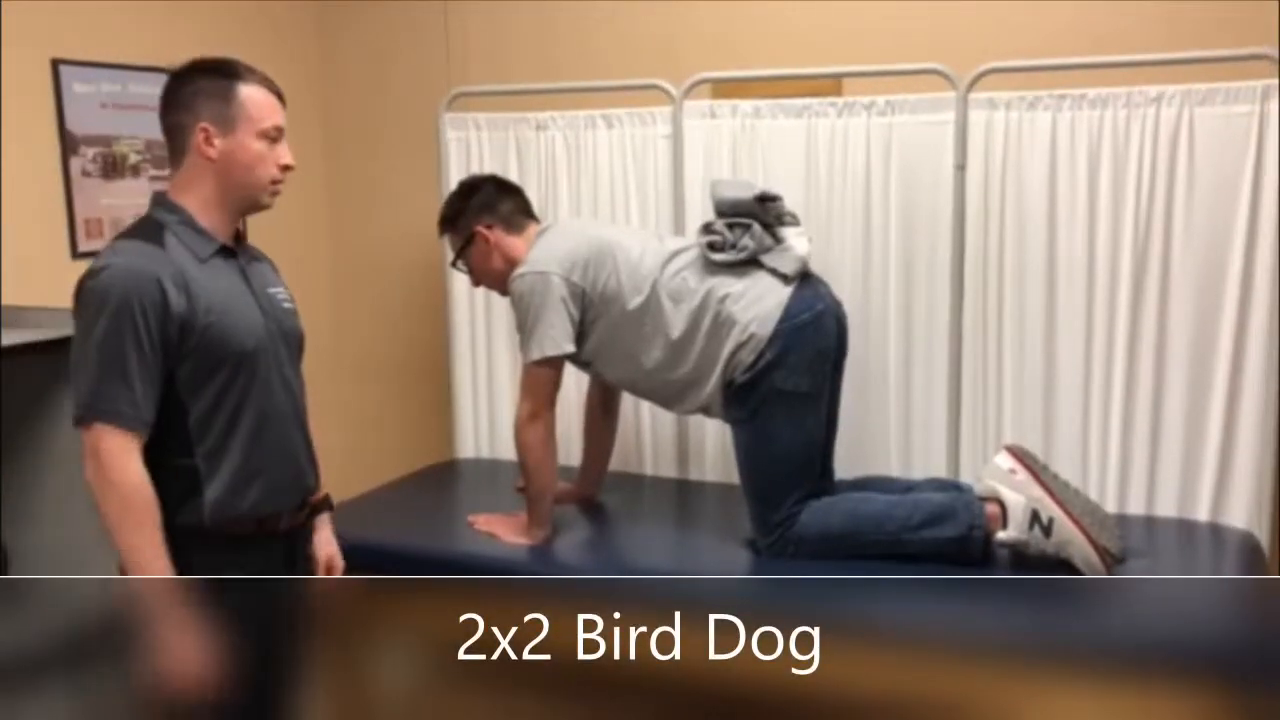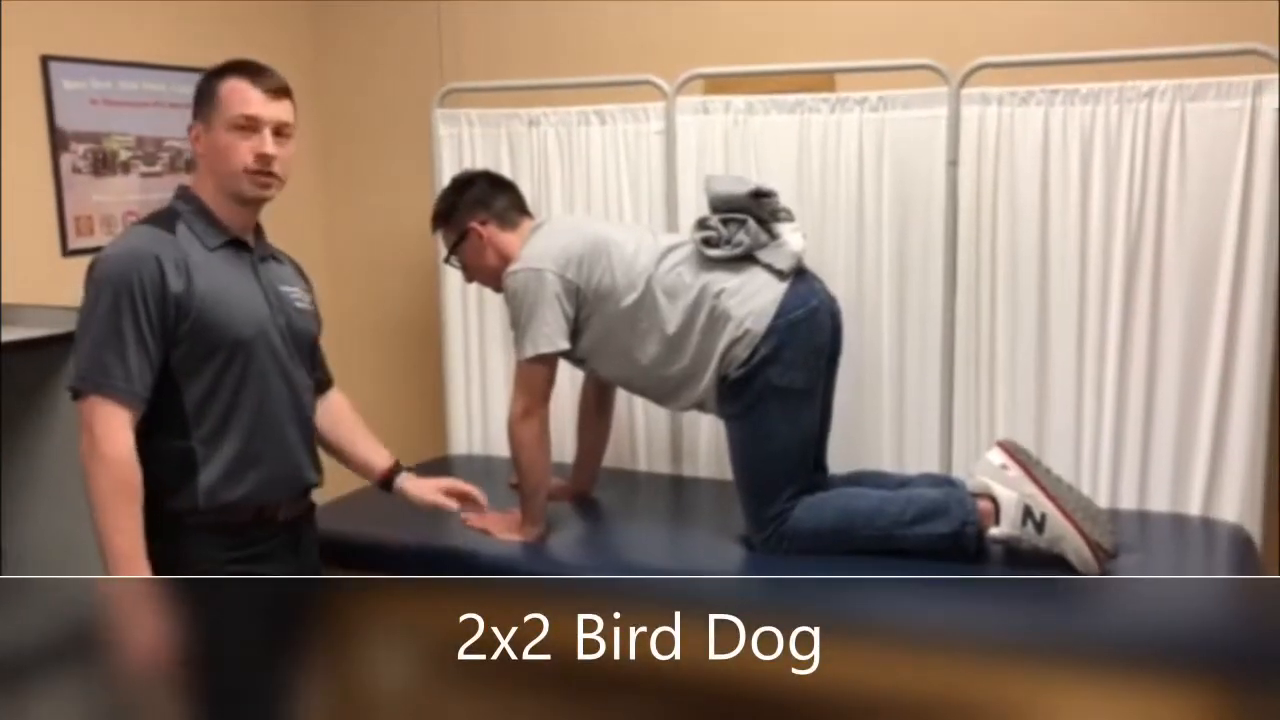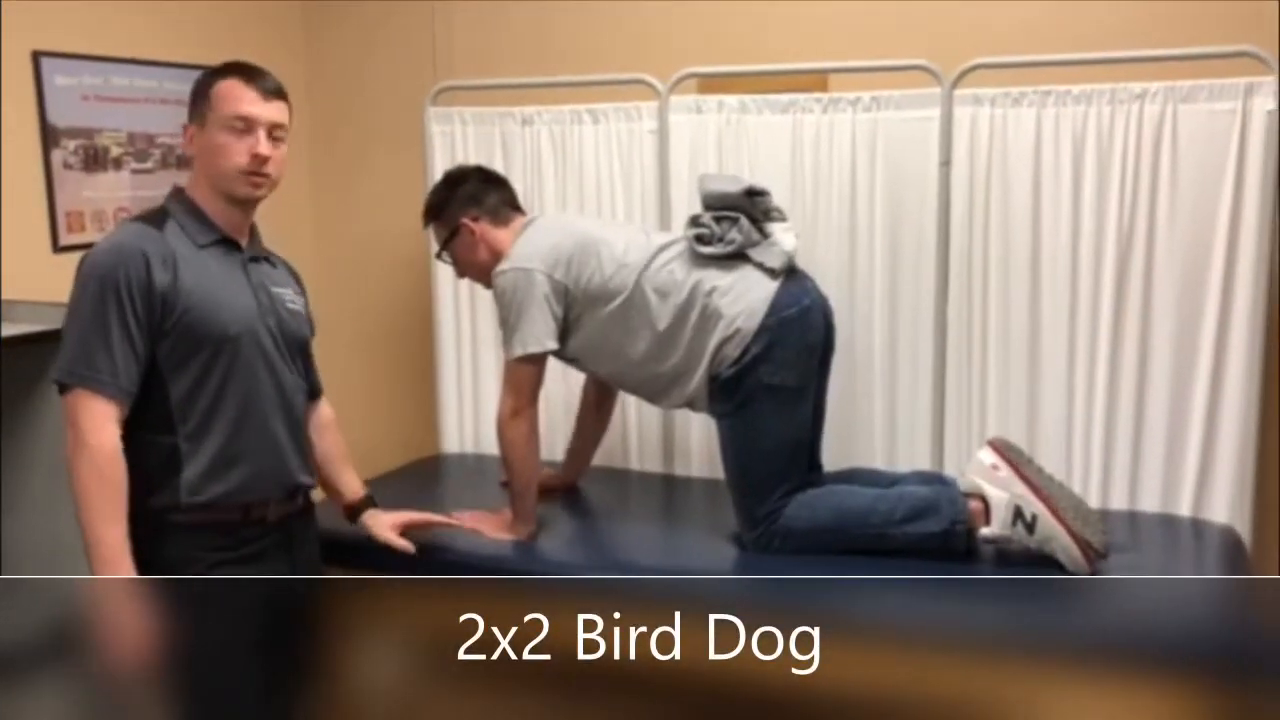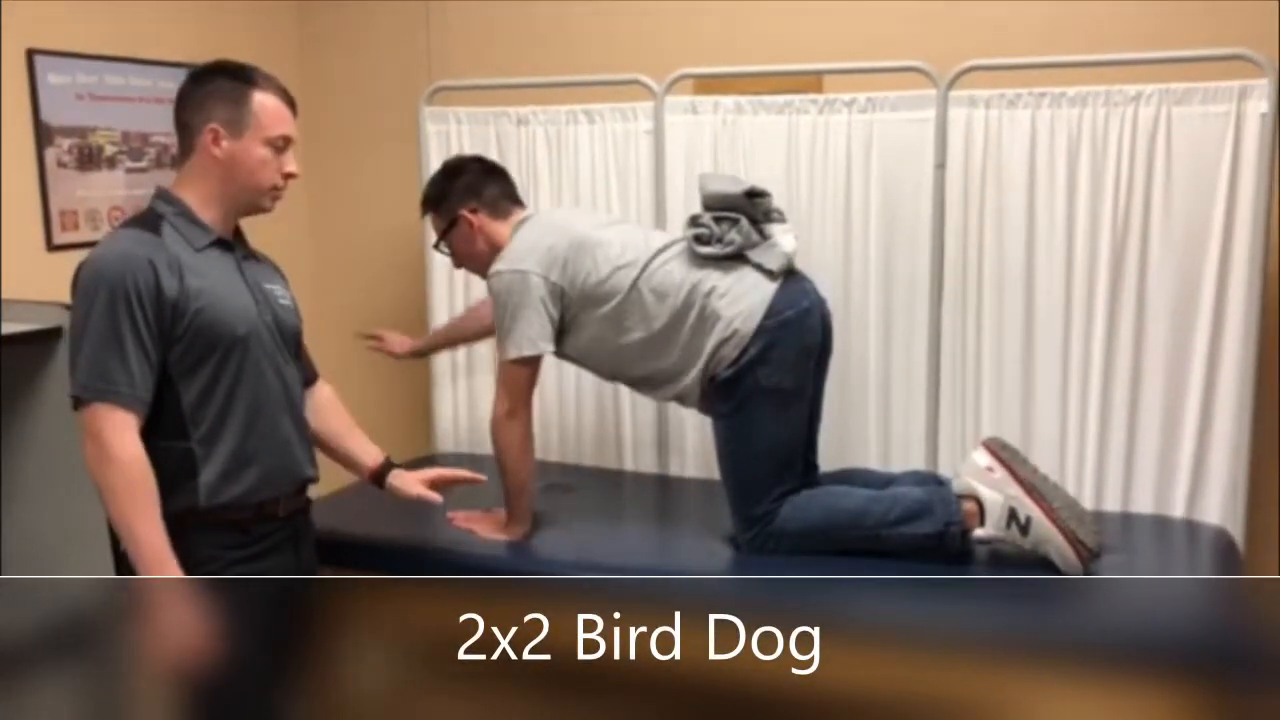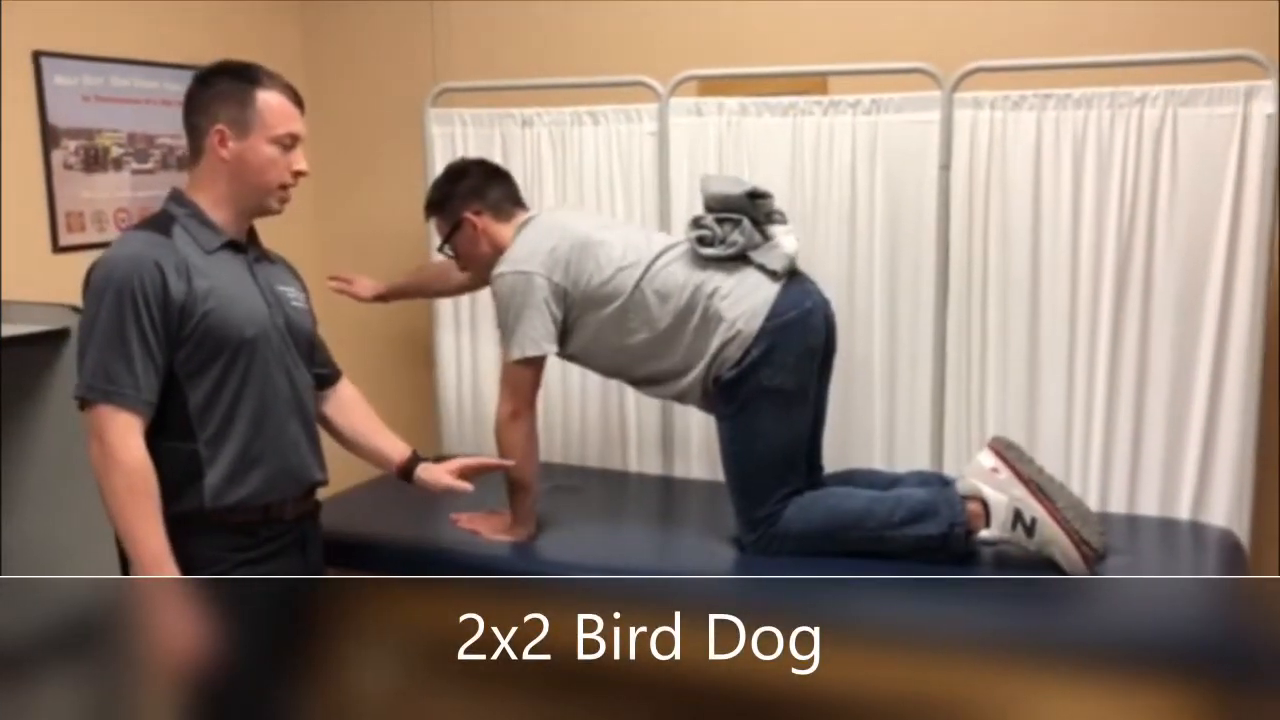
dt=0.7s
person 1, frame 1
left shoulder: (539, 276)
right shoulder: (574, 251)
left elbow: (535, 415)
right elbow: (604, 385)
left wrist: (535, 523)
right wrist: (585, 487)
left hip: (771, 342)
right hip: (800, 314)
left knee: (785, 531)
right knee: (801, 502)
left ankle: (996, 518)
right ankle: (989, 495)
person 1, frame 2
left shoulder: (534, 272)
right shoulder: (568, 248)
left elbow: (528, 412)
right elbow: (599, 383)
left wrist: (528, 521)
right wrist: (578, 483)
left hip: (766, 338)
right hip: (794, 309)
left knee: (779, 527)
right knee: (796, 495)
left ankle: (990, 514)
right ankle: (982, 488)
person 1, frame 3
left shoulder: (520, 271)
right shoulder: (558, 242)
left elbow: (516, 411)
right elbow: (606, 375)
left wrist: (520, 518)
right wrist: (566, 474)
left hip: (756, 338)
right hip: (785, 307)
left knee: (771, 524)
right knee: (792, 491)
left ankle: (981, 512)
right ankle: (972, 487)
person 1, frame 4
left shoulder: (518, 268)
right shoulder: (546, 237)
left elbow: (510, 412)
right elbow: (497, 314)
left wrist: (514, 519)
right wrist: (419, 346)
left hip: (754, 340)
right hip: (783, 307)
left knee: (766, 525)
right knee: (787, 494)
left ankle: (974, 514)
right ankle: (966, 487)
person 1, frame 5
left shoulder: (523, 273)
right shoulder: (545, 235)
left elbow: (516, 413)
right elbow: (471, 273)
left wrist: (518, 519)
right wrist: (386, 291)
left hip: (755, 343)
right hip: (787, 309)
left knee: (770, 526)
right knee: (790, 493)
left ankle: (977, 512)
right ankle: (973, 485)
person 2, frame 1
left shoulder: (257, 267)
right shoulder: (137, 279)
right elbow: (113, 455)
left wrist: (318, 517)
right wrist: (170, 615)
left hip: (280, 554)
right hip: (204, 581)
person 2, frame 2
left shoulder: (285, 272)
right shoulder: (142, 261)
right elbow: (108, 432)
left wrist: (398, 477)
right wrist: (134, 592)
left hip: (292, 541)
right hip: (205, 558)
person 2, frame 3
left shoulder: (280, 275)
right shoulder: (133, 259)
right elbow: (93, 425)
left wrist: (360, 506)
right wrist: (117, 582)
left hip: (292, 543)
right hip: (198, 558)
person 2, frame 4
left shoulder: (261, 270)
right shoulder: (131, 264)
right elbow: (111, 436)
left wrist: (385, 472)
right wrist: (165, 591)
left hip: (289, 542)
right hip: (205, 557)
person 2, frame 5
left shoulder: (274, 274)
right shoulder: (140, 265)
left elbow: (330, 388)
right elbow: (118, 441)
left wrist: (413, 467)
left hip: (299, 541)
right hip: (216, 563)
